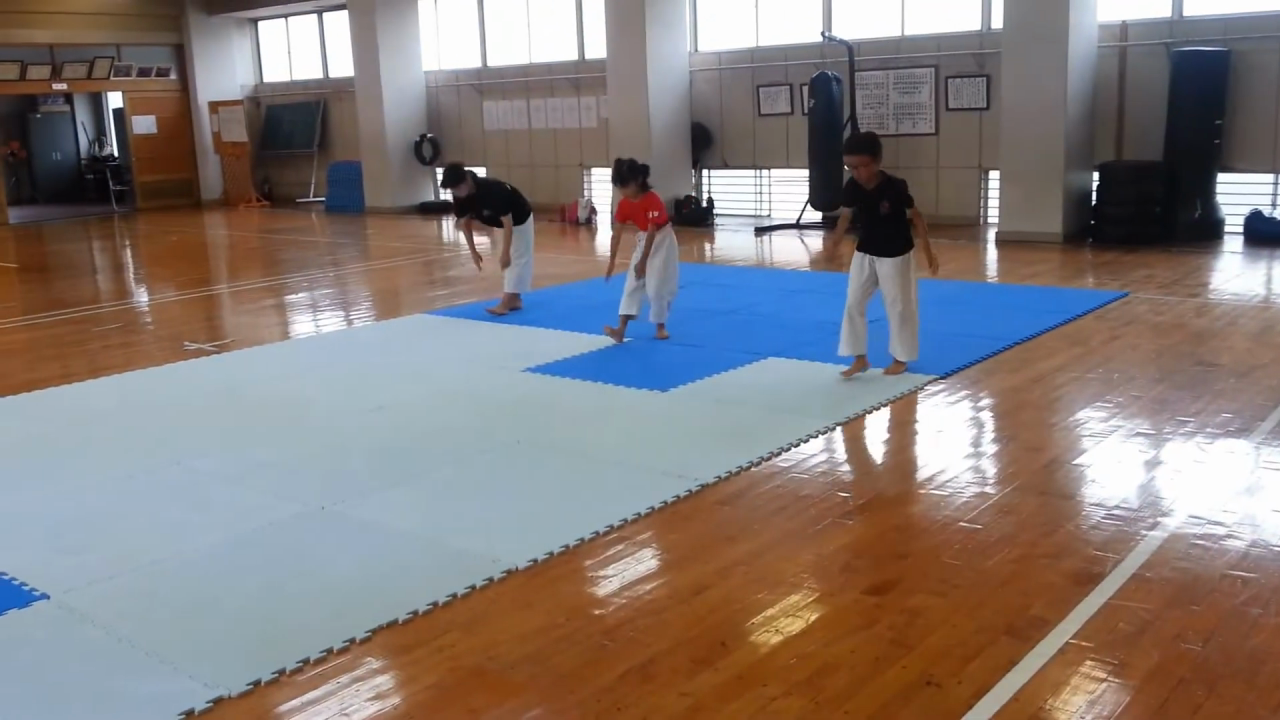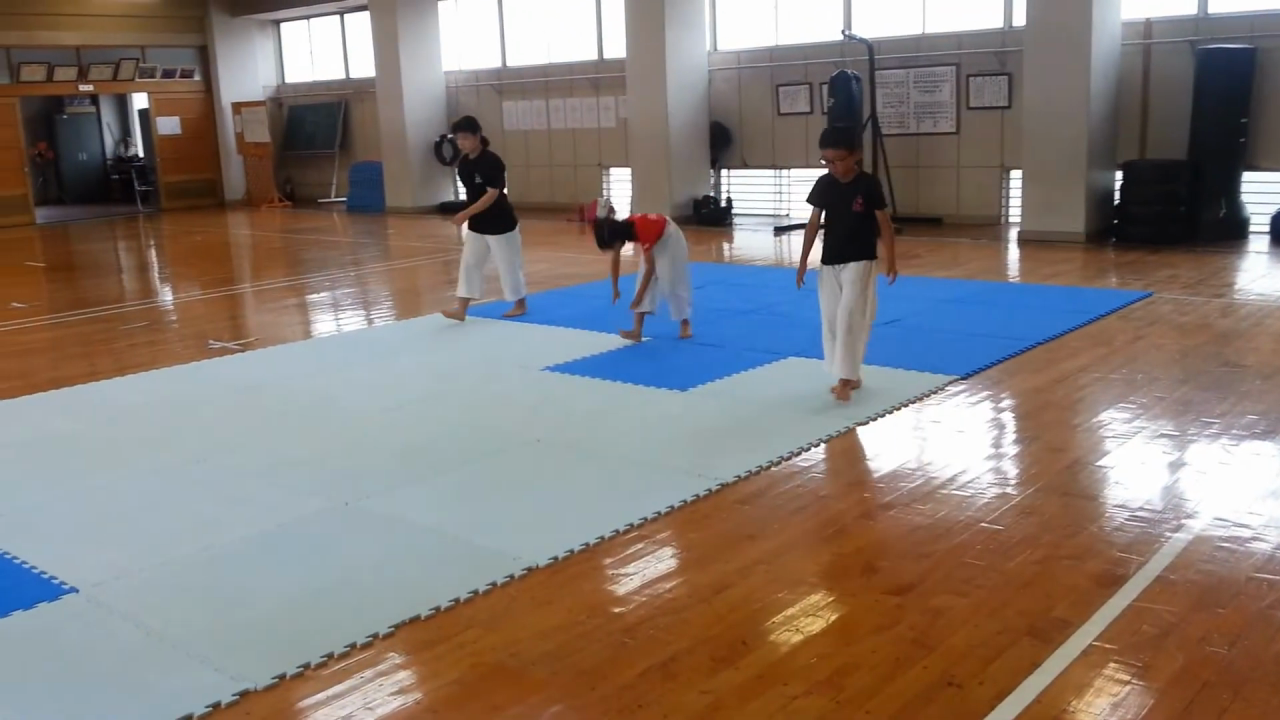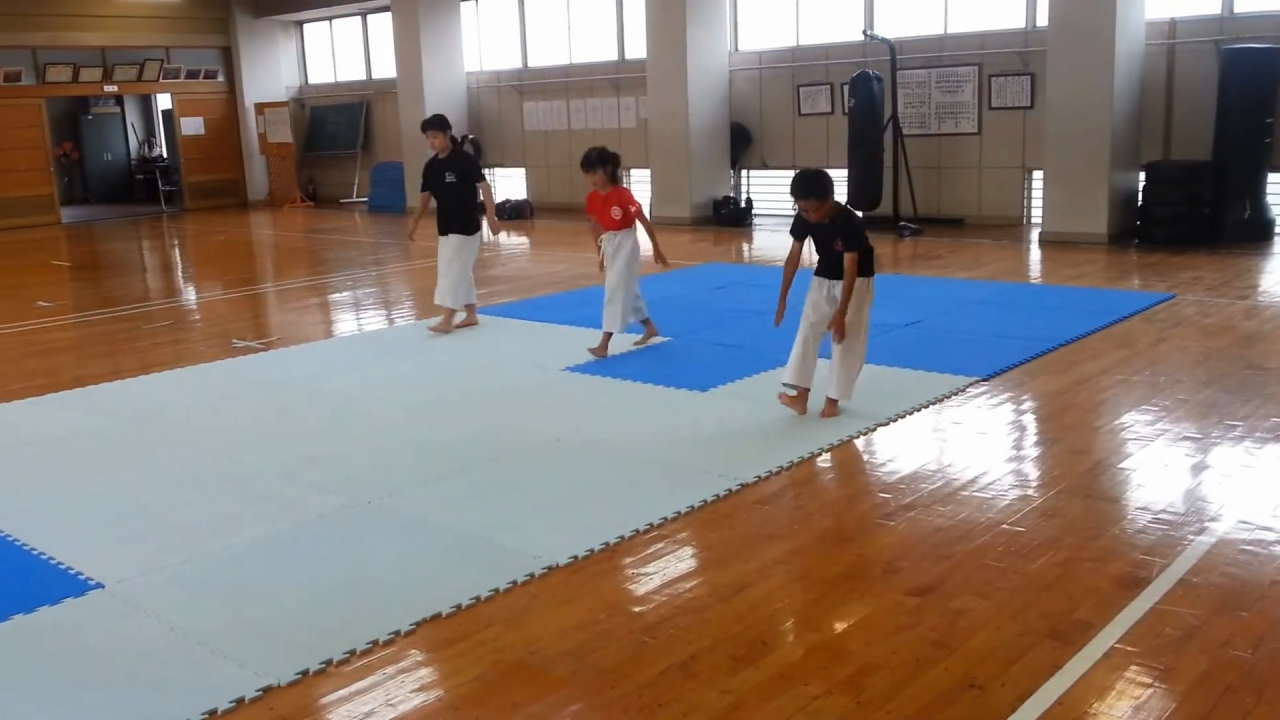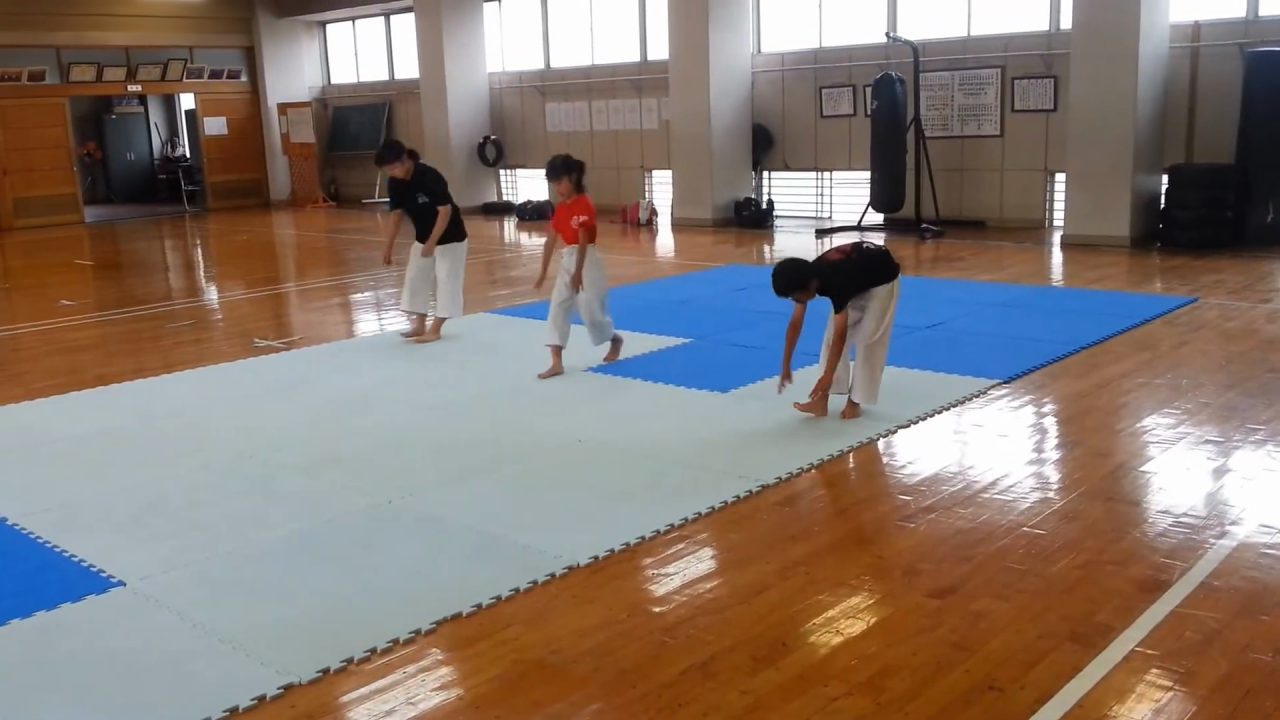
dt=0.5s
person 1, frame 1
left shoulder: (895, 187)
right shoulder: (852, 187)
left elbow: (916, 218)
right elbow: (845, 218)
left wrist: (928, 251)
right wrist: (832, 245)
left hip: (895, 255)
right hip: (864, 253)
left knee: (899, 306)
right knee: (854, 303)
left ankle: (900, 357)
right ankle: (859, 358)
person 1, frame 2
left shoulder: (869, 185)
right shoulder: (824, 185)
left elbow: (884, 223)
right elbow: (814, 223)
left wrist: (890, 259)
right wrist: (803, 260)
left hip: (859, 262)
right hip: (829, 263)
left knee: (851, 320)
right knee: (832, 323)
left ankle: (846, 377)
right ankle: (852, 376)
person 1, frame 3
left shoulder: (848, 222)
right shoulder: (803, 218)
left elbow: (850, 271)
right elbow: (793, 258)
left wrist: (841, 314)
right wrist: (782, 299)
left hip: (856, 278)
right hip: (824, 277)
left knee: (846, 339)
right knee: (808, 330)
left ankle: (833, 398)
right ankle: (799, 394)
person 1, frame 4
left shoulder: (835, 280)
right shoulder: (808, 276)
left elbow: (840, 332)
right elbow: (796, 322)
left wrist: (827, 377)
right wrist: (786, 364)
left hip: (881, 281)
right hip: (856, 282)
left knee: (868, 339)
right knee: (831, 338)
left ankle: (855, 400)
right ankle: (821, 401)
person 2, frame 1
left shoulder: (492, 190)
right shoulder: (459, 196)
left elbow: (508, 222)
right elbow: (465, 223)
left wrist: (505, 253)
right wrist: (473, 251)
left hip: (518, 221)
right hip: (500, 221)
left knee: (516, 258)
left ankle: (509, 300)
right ankle: (514, 299)
person 2, frame 2
left shoulder: (492, 162)
right shoulder: (463, 162)
left elbow: (493, 194)
left wrist: (467, 213)
left hip: (501, 223)
right hip: (476, 226)
left knee: (509, 264)
right knee: (469, 264)
left ankle: (520, 305)
right ankle: (461, 309)
person 2, frame 3
left shoulder: (464, 160)
right shoulder: (431, 166)
left elbow: (484, 187)
right elbow: (425, 197)
left wrist: (491, 216)
right wrist: (415, 221)
left hip: (465, 227)
right hip: (445, 228)
left knee: (452, 271)
right knee: (453, 271)
left ankle: (447, 320)
right ankle: (471, 314)
person 2, frame 4
left shoulder: (430, 177)
right shoulder: (395, 183)
left elbow: (445, 210)
right elbow: (397, 214)
left wrist: (432, 243)
right wrist: (389, 245)
left hip: (450, 238)
right hip: (424, 238)
left knee: (446, 281)
right knee: (415, 279)
left ankle: (435, 329)
right ankle: (419, 325)
person 3, frame 1
left shoulder: (653, 201)
right shoulder: (624, 204)
left elbow: (652, 233)
right elbow: (617, 232)
left wrist: (642, 262)
right wrist: (612, 261)
left hip: (661, 240)
right hip: (643, 240)
left knee: (657, 287)
right knee: (633, 285)
left ankle: (661, 326)
right ankle: (621, 329)
person 3, frame 2
left shoulder: (641, 230)
right shoulder: (618, 230)
left elbow: (650, 267)
right elbow: (615, 260)
left wrist: (639, 295)
right wrist: (615, 289)
left hip: (669, 238)
right hip: (653, 241)
left knee: (672, 283)
right knee: (645, 282)
left ankle: (685, 323)
right ankle: (637, 330)
person 3, frame 3
left shoulder: (622, 195)
right shoulder: (592, 198)
left elbow: (644, 221)
left wrist: (656, 250)
right wrist: (600, 253)
left hip: (625, 244)
right hip: (609, 245)
left knee: (615, 293)
right knee: (626, 292)
left ankle: (604, 344)
right ankle: (650, 328)
person 3, frame 4
left shoulder: (584, 205)
right shoulder: (560, 208)
left elbow: (584, 240)
right elbow: (551, 241)
left wrist: (579, 272)
right wrist: (543, 273)
left hip: (587, 260)
right hip: (567, 259)
left knee: (591, 311)
right knee: (558, 310)
left ankle: (614, 339)
right ankle: (557, 363)
